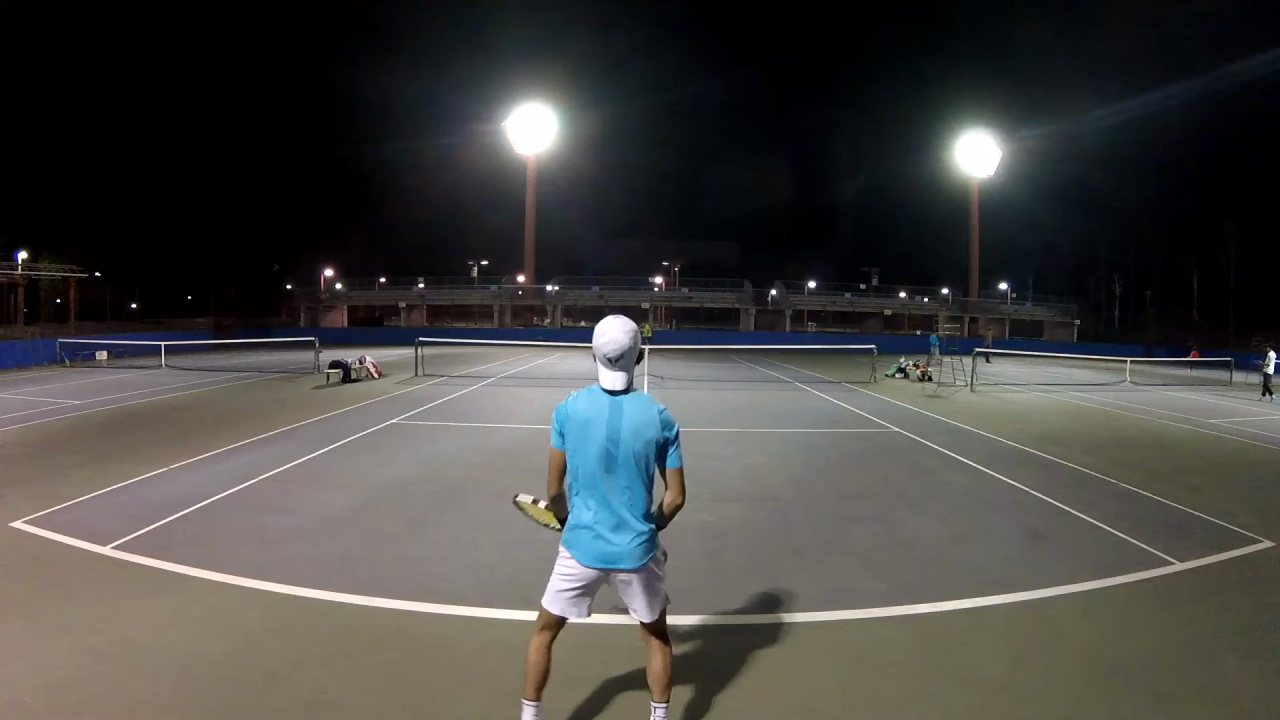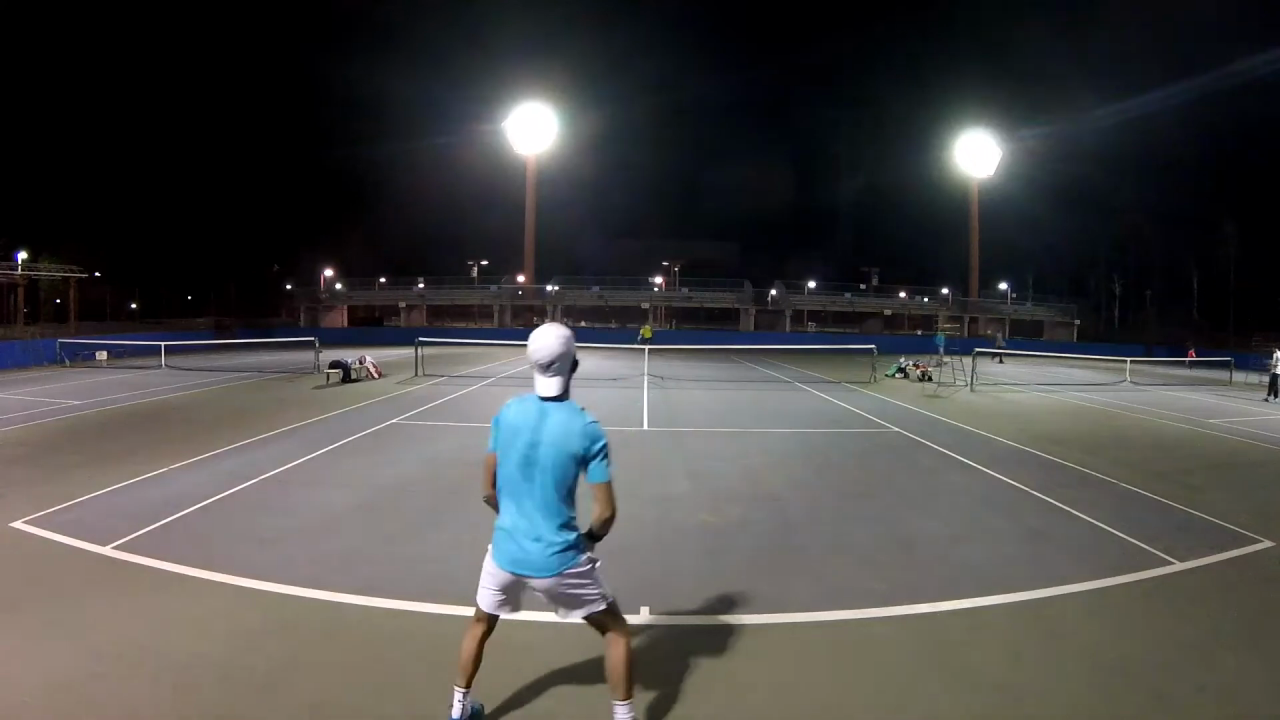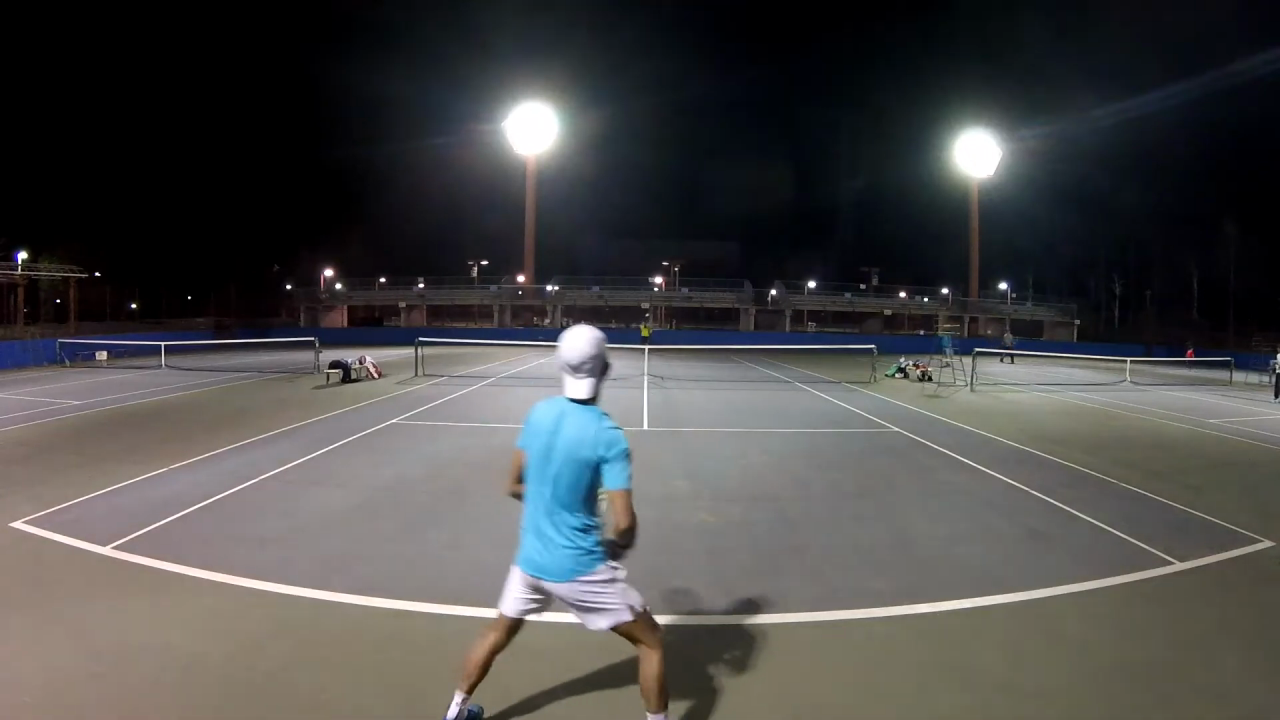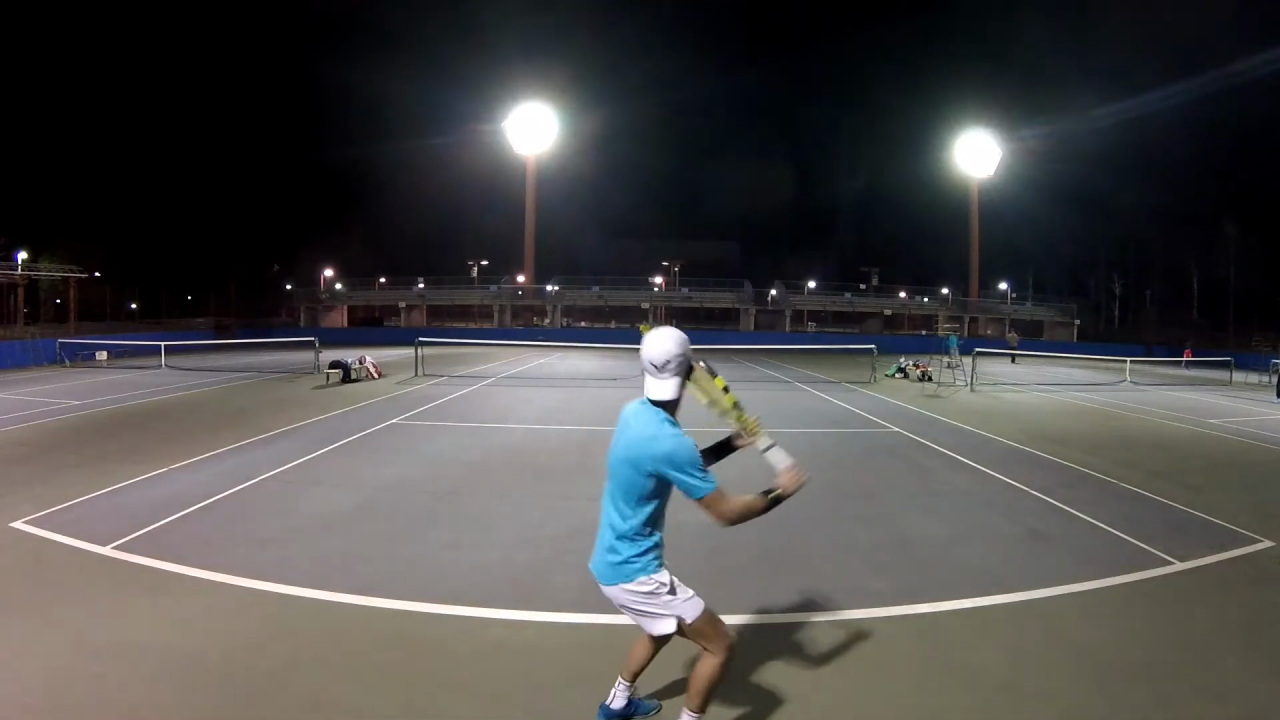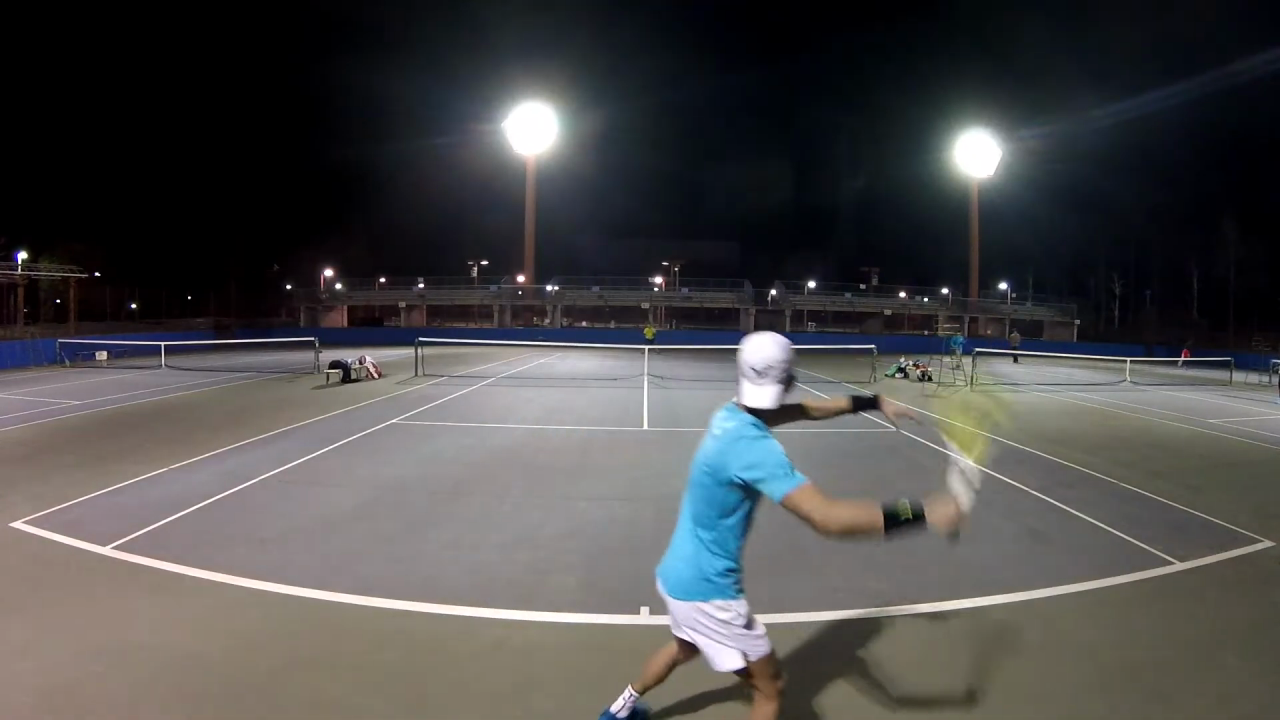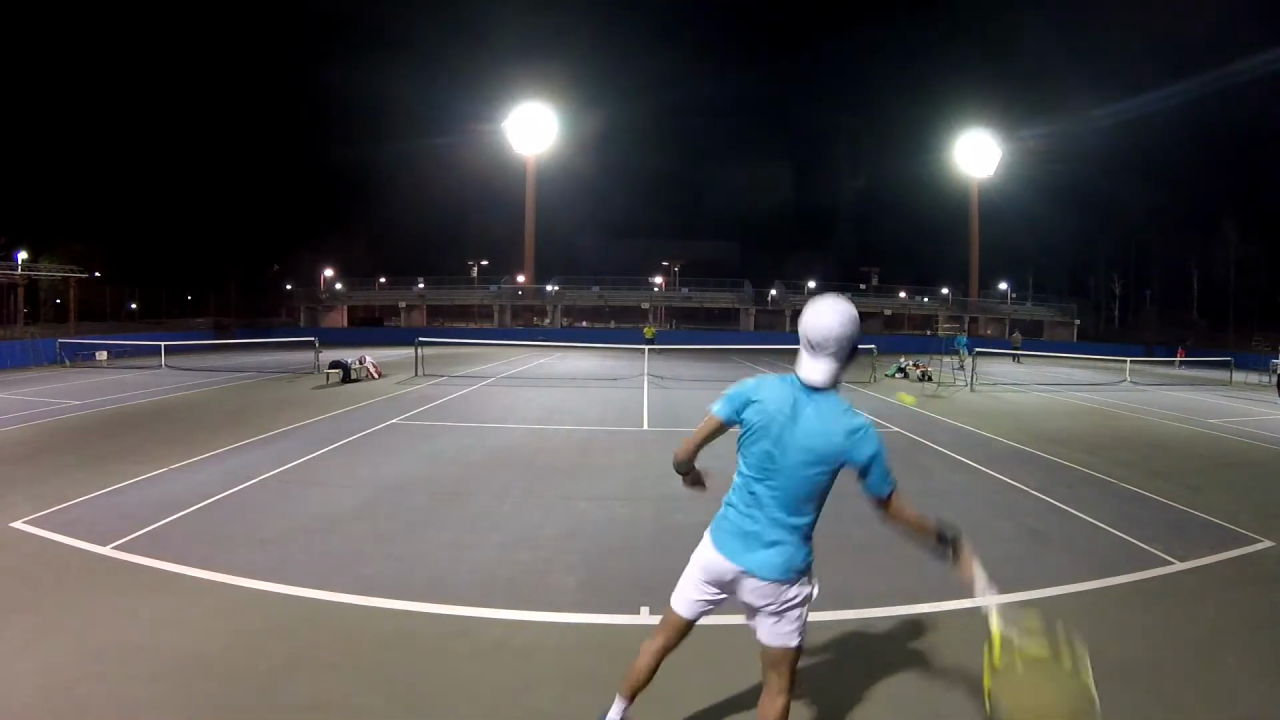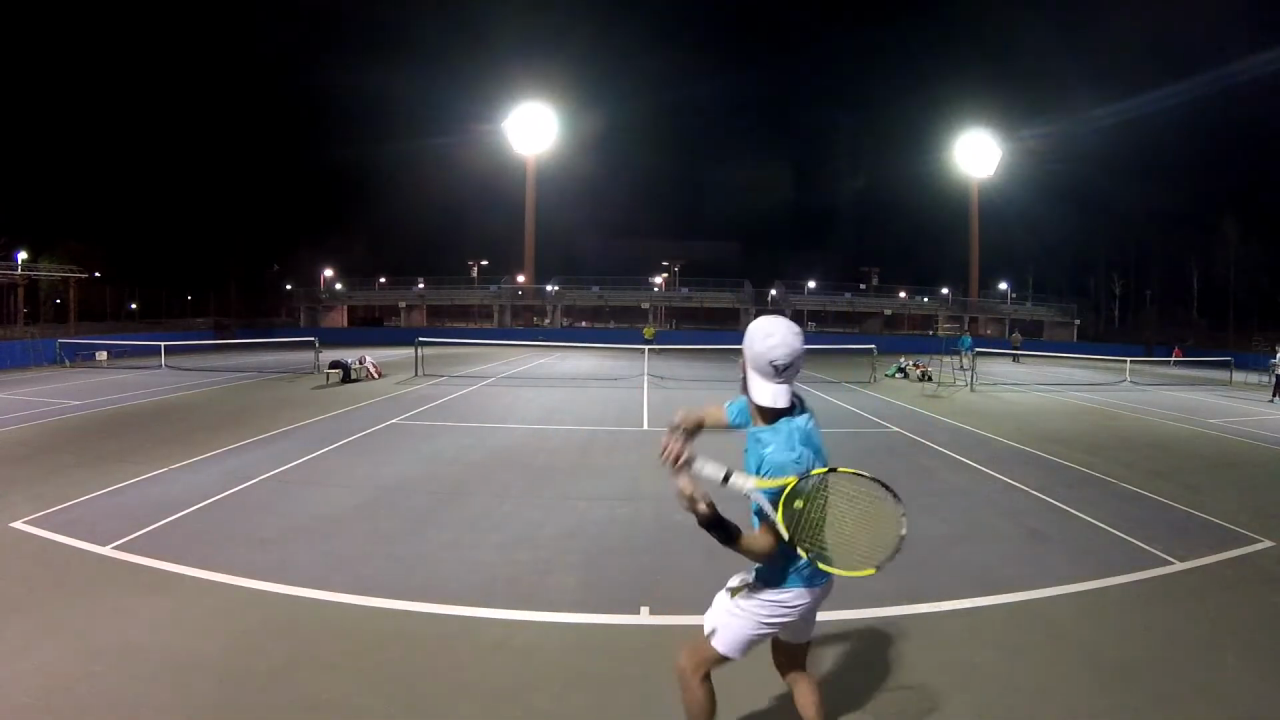
dt=0.4s
person 1, frame 1
left shoulder: (568, 409)
right shoulder: (659, 417)
left elbow: (554, 491)
right elbow: (675, 497)
left hip: (581, 548)
right hip: (638, 551)
left knee: (544, 631)
right knee: (657, 636)
person 1, frame 2
left shoulder: (507, 414)
right shoulder: (586, 429)
left elbow: (489, 492)
right elbow: (605, 512)
right wrist: (587, 541)
left hip: (506, 551)
right hip: (560, 558)
left knee: (480, 625)
right knee: (616, 631)
person 1, frame 3
left shoulder: (539, 415)
right shoulder: (607, 436)
left elbow: (515, 486)
right elbow: (624, 521)
right wrist: (619, 547)
left hip: (532, 559)
right hip: (581, 567)
left knee: (499, 632)
right knee: (651, 643)
person 1, frame 4
left shoulder: (634, 412)
right shoulder: (668, 440)
right elbow: (727, 513)
left wrist: (730, 442)
right wrist: (779, 492)
left hip: (612, 561)
right hip: (636, 571)
left knee: (661, 630)
right knee: (719, 644)
person 1, frame 5
left shoulder: (731, 416)
right shoulder: (752, 446)
left elbow: (804, 409)
right elbow: (828, 519)
left wrist: (873, 403)
right wrist: (921, 514)
left hip: (676, 576)
right hip: (708, 593)
left knee: (685, 645)
right knee: (769, 687)
person 1, frame 6
left shoulder: (758, 390)
right shoulder: (855, 432)
left elbow: (684, 454)
right elbow: (894, 511)
left wrist: (688, 473)
right wrist: (949, 542)
left hip: (722, 548)
right hip: (779, 570)
left knee: (664, 635)
right knee: (780, 683)
person 1, frame 7
left shoulder: (781, 455)
right shoulder: (786, 403)
left elbow: (766, 549)
right elbow: (709, 415)
left wrist: (708, 518)
right wrist: (683, 432)
left hip: (781, 585)
right hip: (809, 577)
left knee: (692, 665)
right knee: (793, 668)
